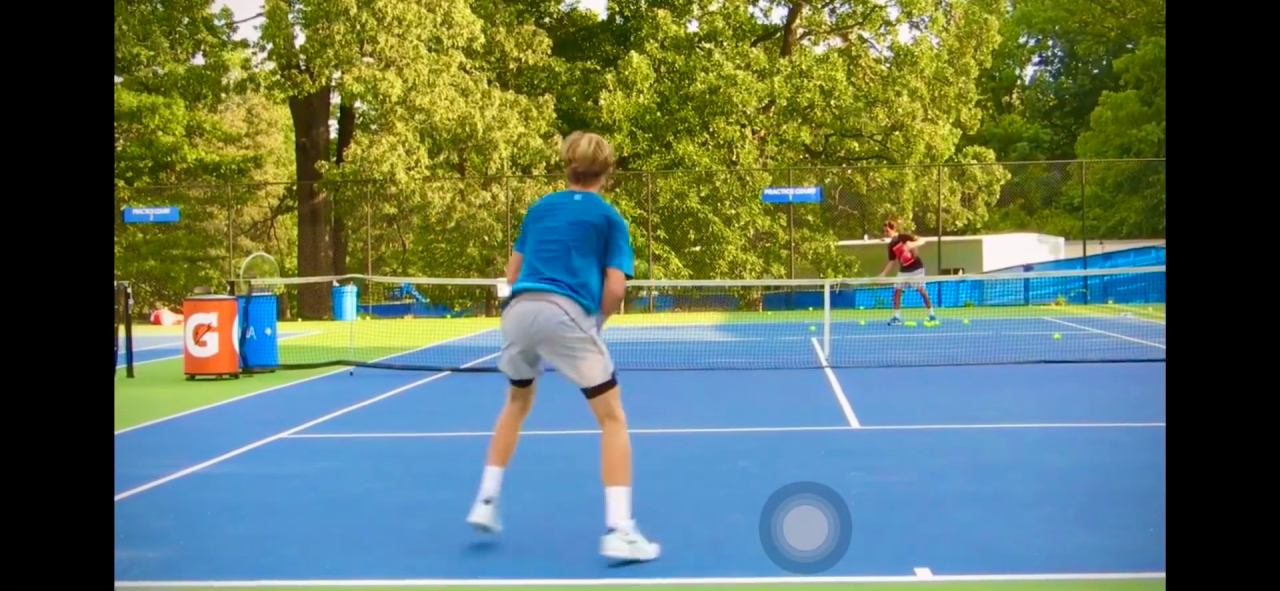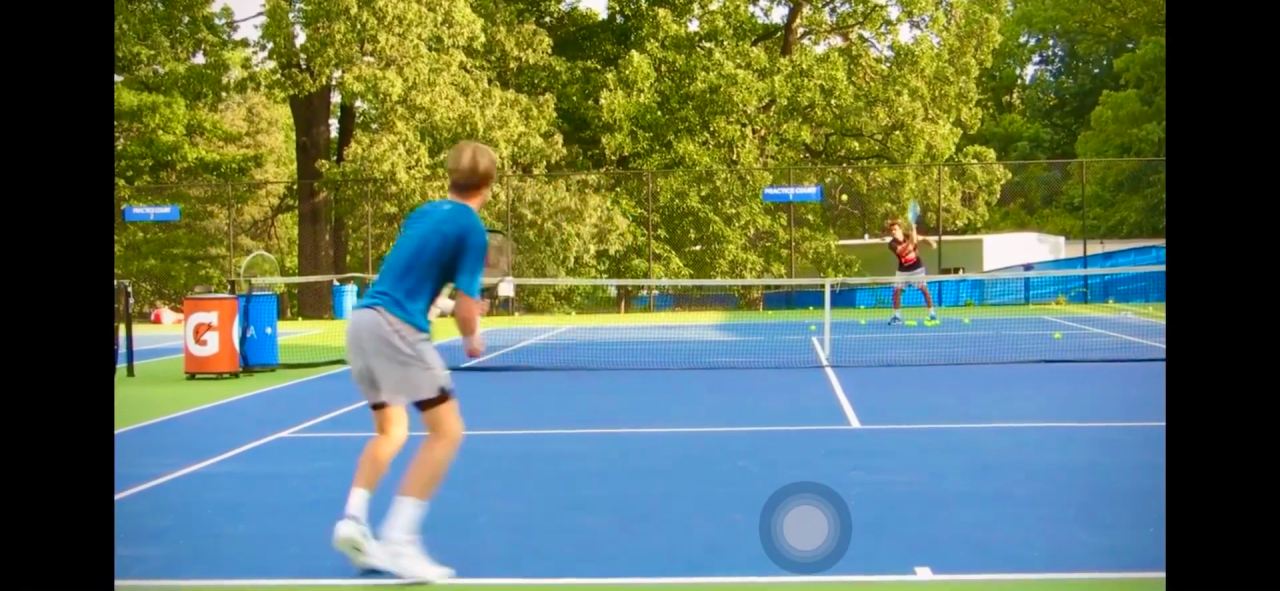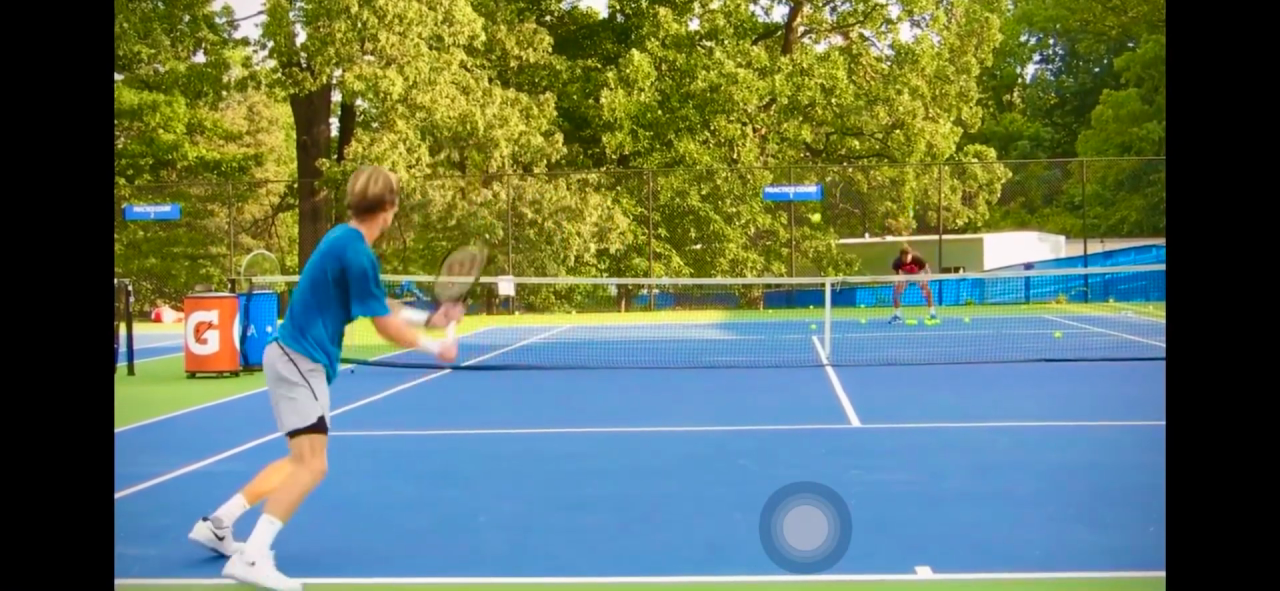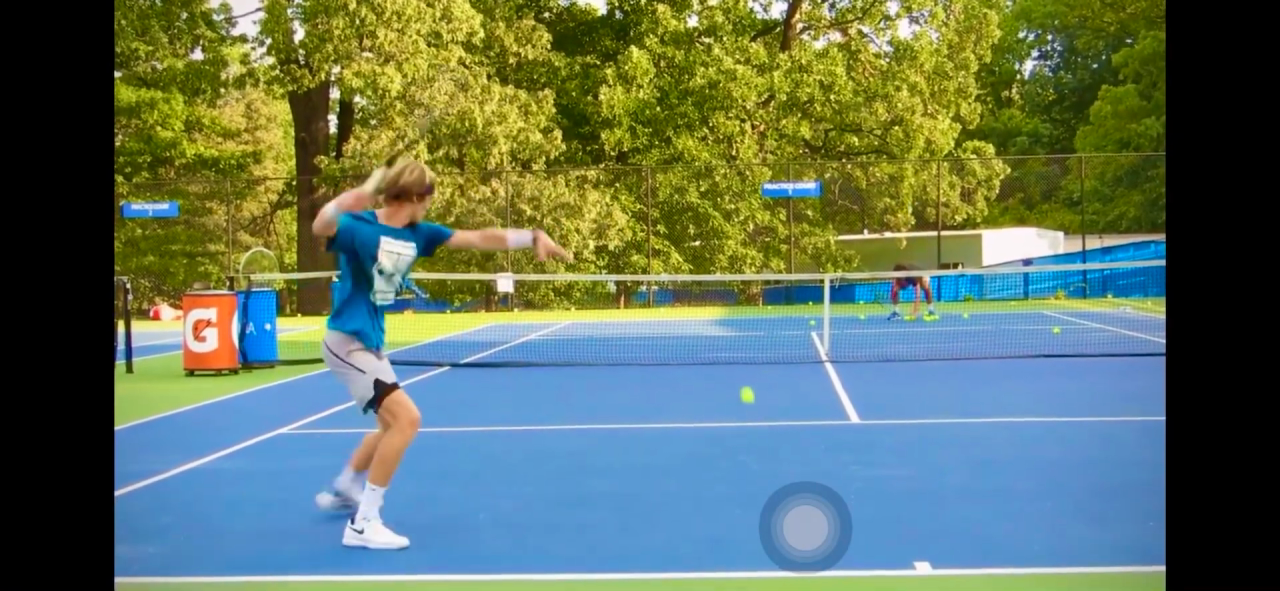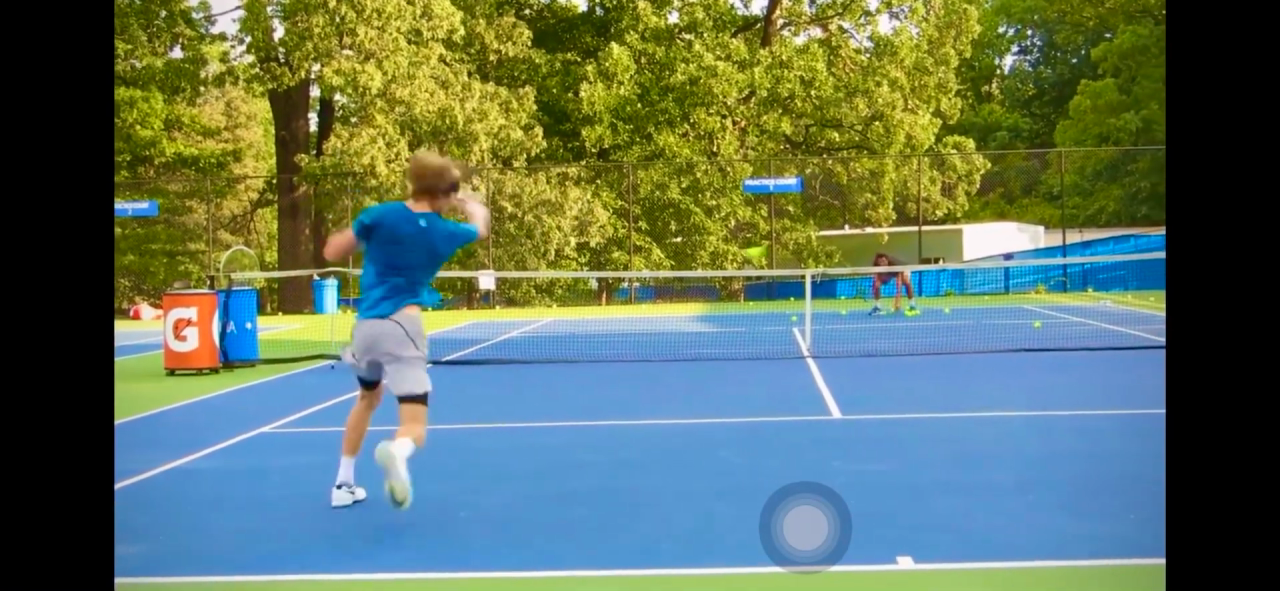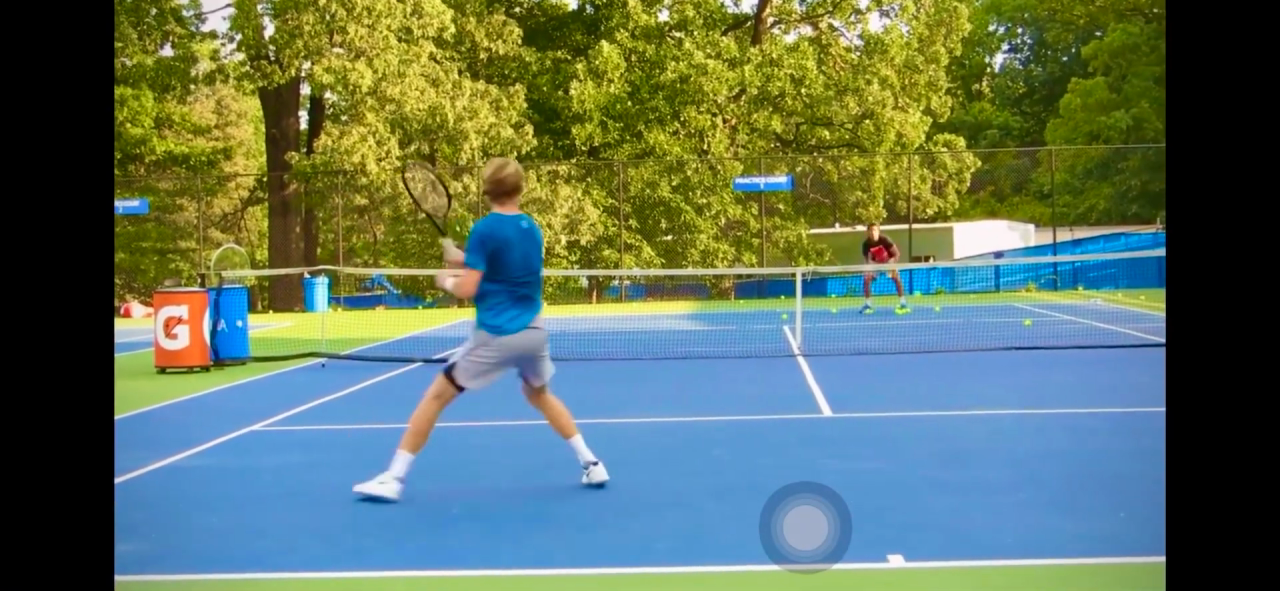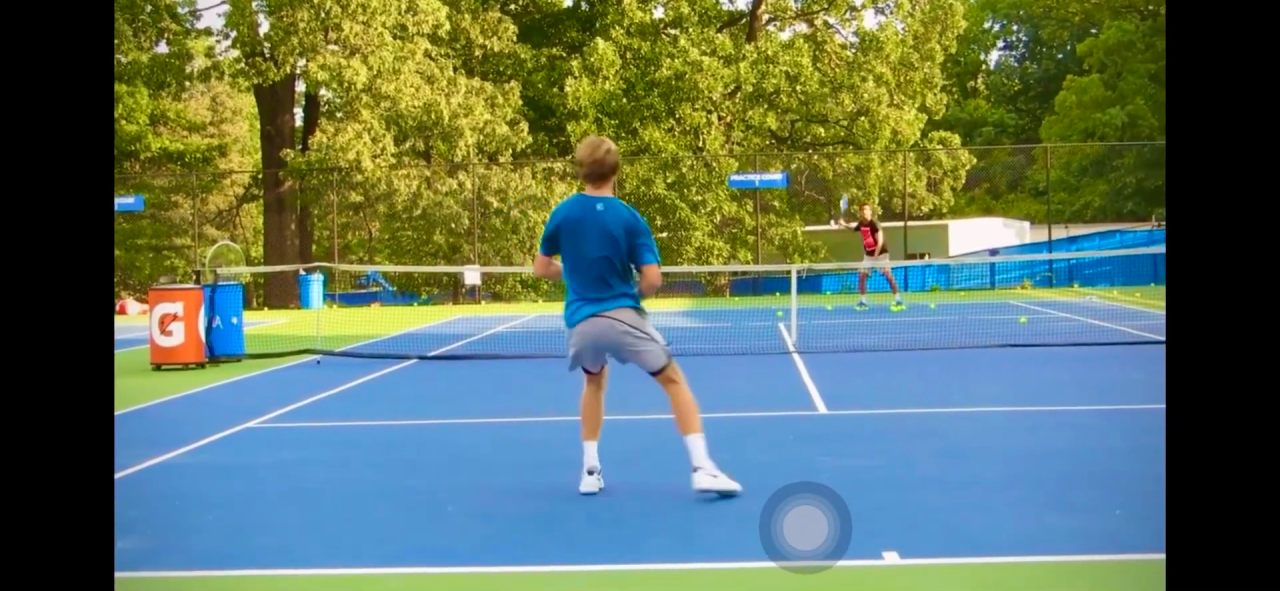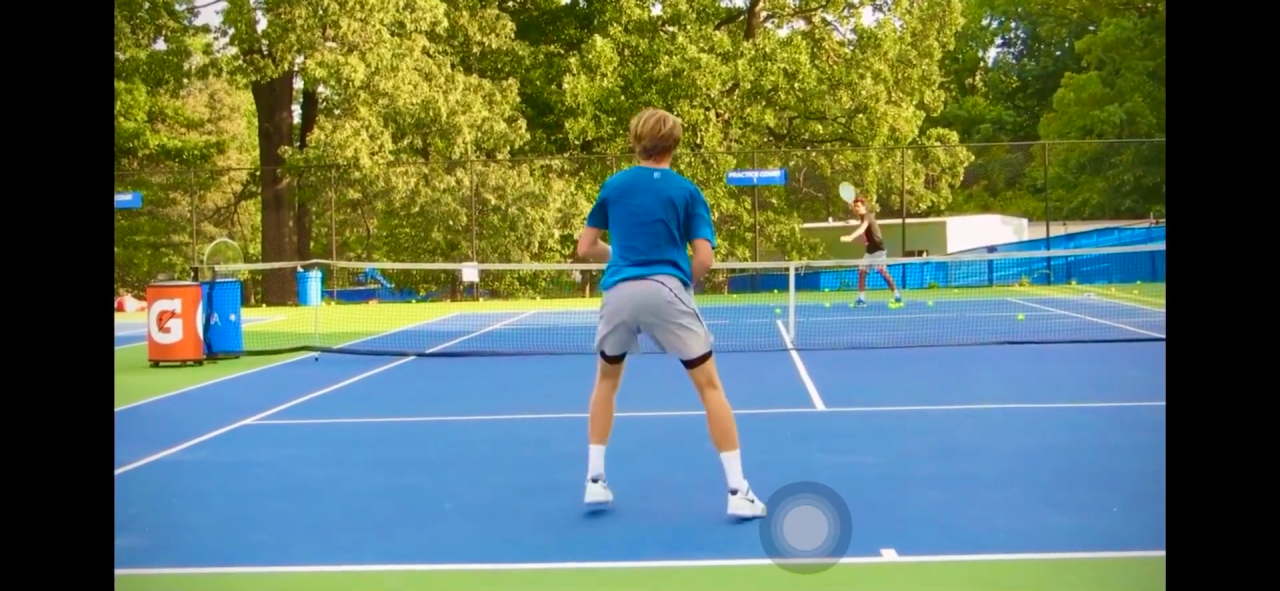
dt=0.4s
person 1, frame 1
left shoulder: (539, 208)
right shoulder: (609, 216)
left elbow: (511, 274)
right elbow: (615, 287)
right wrist: (595, 319)
left hip: (519, 312)
right hip: (568, 316)
left knee: (515, 406)
right knee: (614, 422)
left ankle: (487, 502)
right ankle: (619, 530)
person 1, frame 2
left shoulder: (422, 213)
right shoulder: (471, 229)
right elbow: (467, 307)
left wrist: (456, 310)
right wrist: (472, 340)
left hip: (362, 319)
right hip: (395, 328)
left knee: (389, 433)
right knee: (447, 432)
left ankle: (353, 521)
right ankle: (400, 540)
person 1, frame 3
left shoulder: (349, 244)
right shoulder: (353, 251)
left elbow: (387, 307)
right elbow: (387, 324)
left wrist: (429, 318)
right wrist: (435, 347)
left hip: (304, 360)
right hip: (298, 360)
left knee: (300, 461)
right knee: (310, 465)
left ankle: (216, 525)
person 1, frame 4
left shoulder: (418, 233)
right shoulder: (357, 225)
left elbow: (476, 238)
right elbow: (320, 227)
left wrist: (533, 237)
right wrist: (348, 200)
left hip: (368, 342)
right hip: (347, 342)
left knee: (393, 423)
right knee: (406, 419)
left ankle: (344, 488)
right ankle: (363, 523)
person 1, frame 5
left shoulder: (378, 215)
right shoulder: (448, 233)
left elbow: (332, 253)
right elbow: (481, 227)
right wrist: (472, 205)
left hip: (366, 325)
right hip: (403, 327)
left knee: (367, 400)
right knee: (414, 424)
left ankle: (344, 483)
right ankle: (396, 452)
person 1, frame 6
left shoulder: (484, 229)
right shoulder: (533, 228)
left elbow: (467, 289)
left wrist: (448, 280)
right wrist: (465, 258)
left hip: (495, 334)
right hip: (534, 331)
left knee: (437, 397)
right knee: (540, 395)
left ankle: (394, 478)
right ankle: (590, 463)
person 1, frame 7
left shoulder: (561, 213)
right shoulder: (629, 217)
left elbow: (542, 270)
right elbow: (652, 280)
left hip: (580, 321)
right hip: (623, 318)
left knee: (594, 383)
right knee: (675, 383)
left ankle: (590, 471)
right ankle: (704, 469)
person 1, frame 8
left shoulder: (613, 185)
right shoulder: (688, 191)
left elbow: (585, 248)
right elbow: (702, 259)
left hip: (620, 294)
right hip: (666, 292)
left knee: (605, 379)
right knee: (709, 387)
left ankle: (597, 478)
right ankle: (739, 492)
